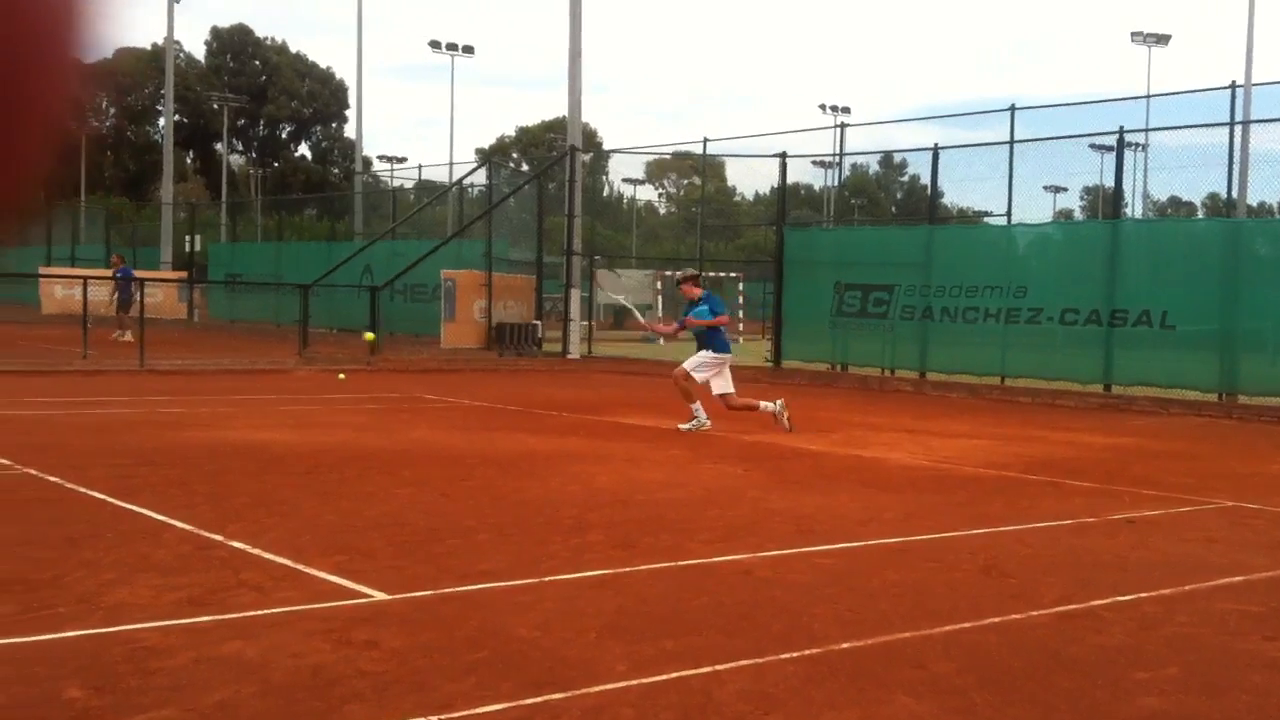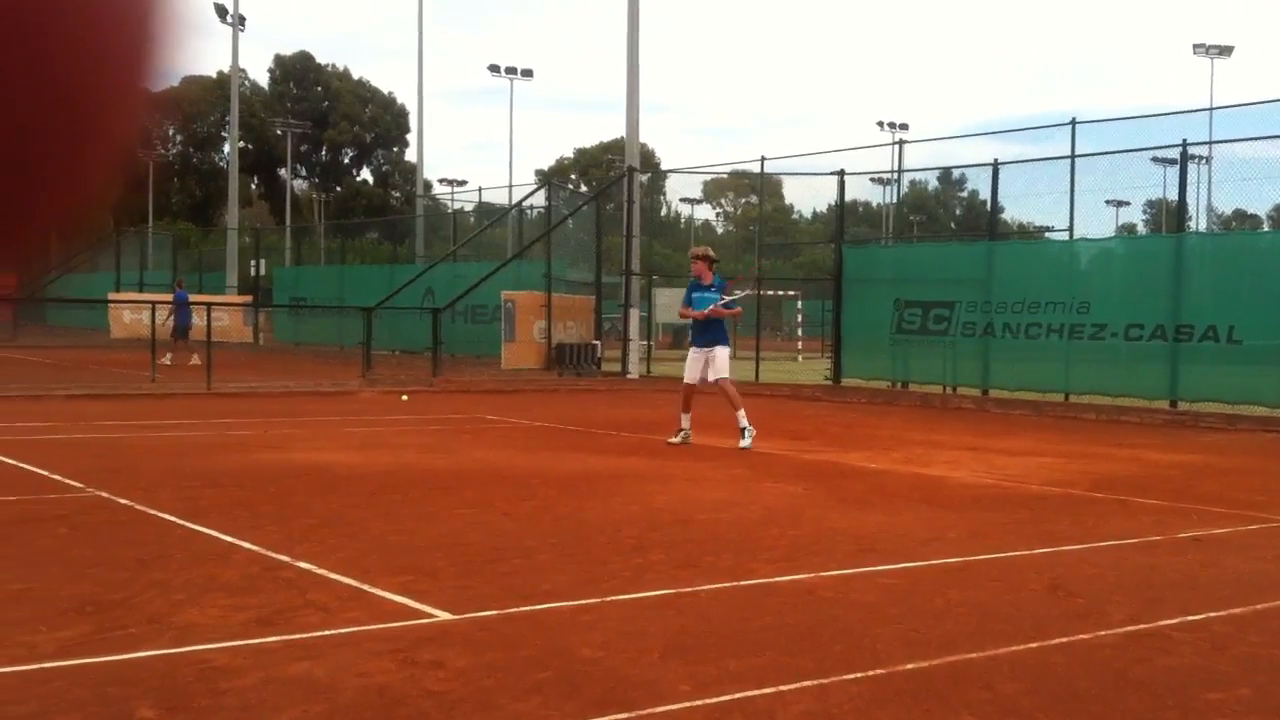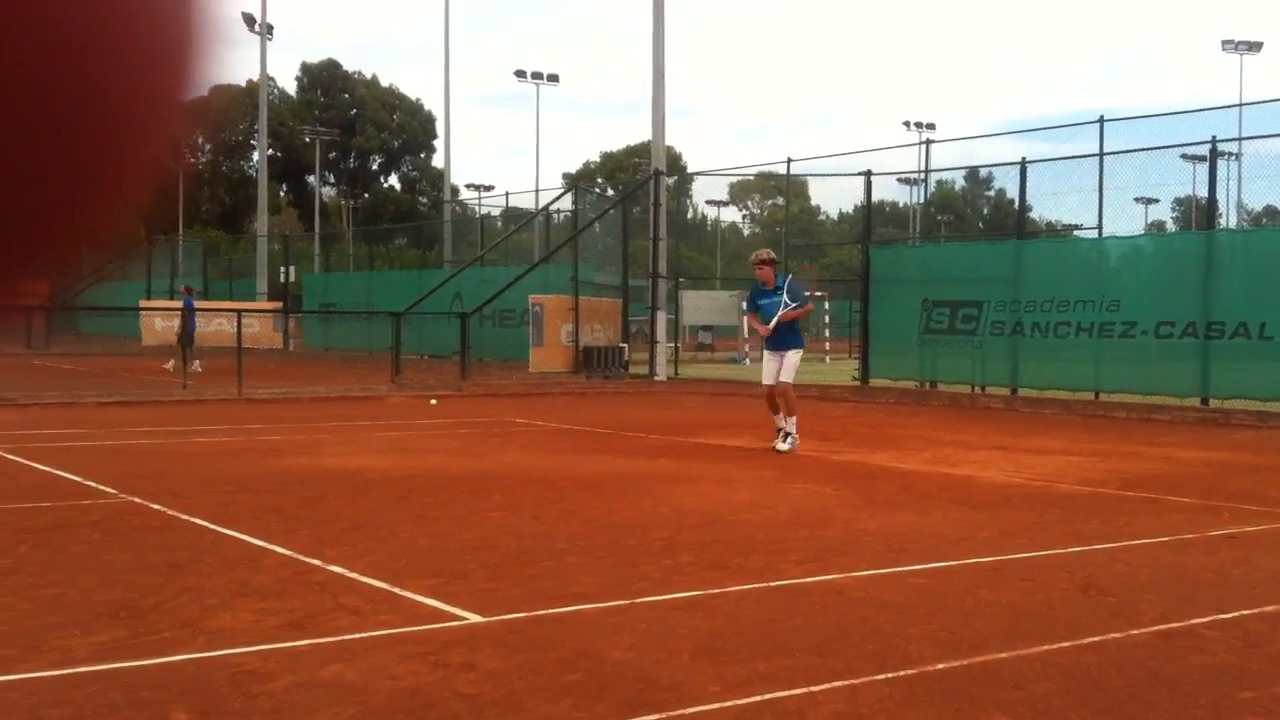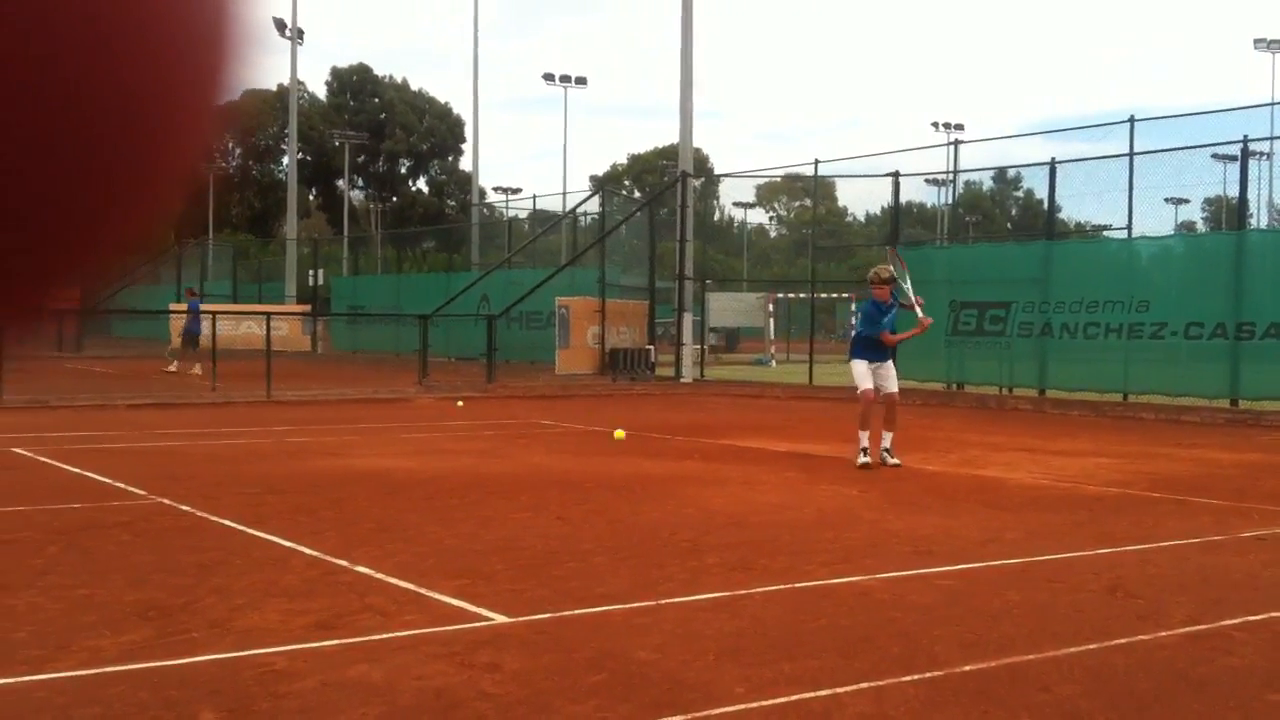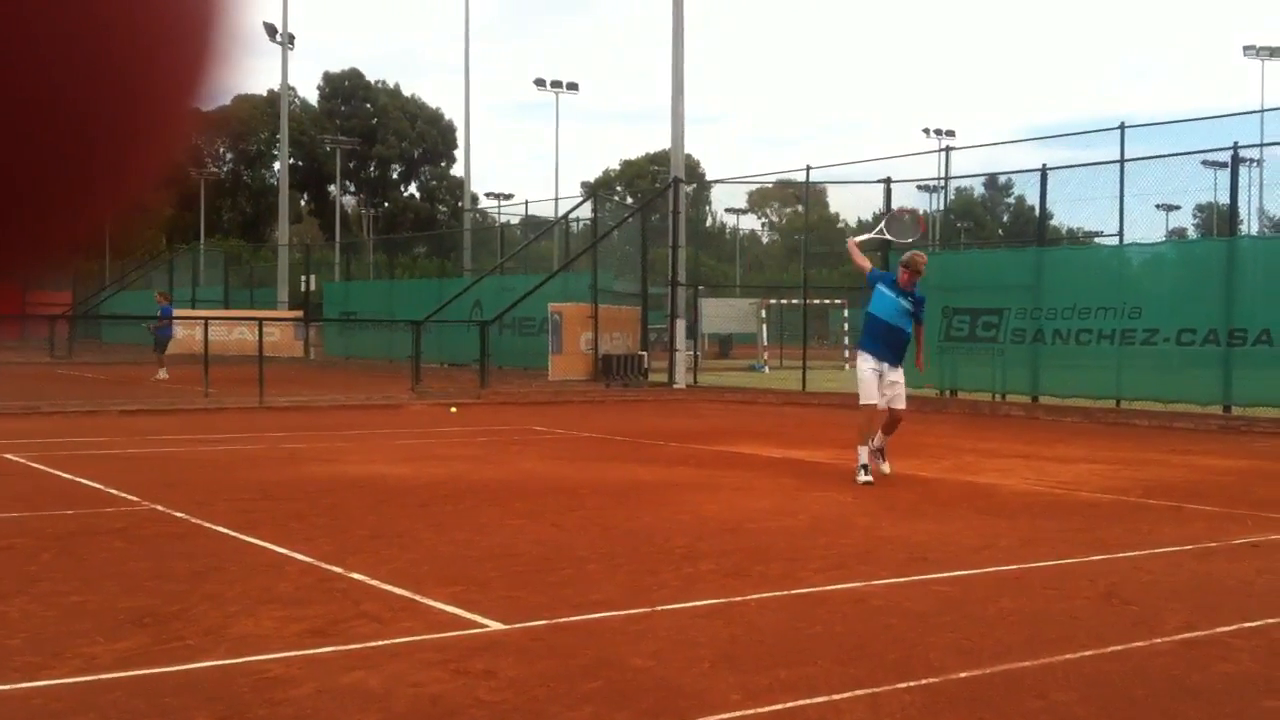
dt=0.7s
person 1, frame 1
left shoulder: (710, 298)
right shoulder: (690, 308)
left elbow: (725, 320)
right elbow: (671, 331)
left wrist: (699, 323)
right wrist: (653, 326)
left hip: (717, 352)
right hip: (711, 353)
left knee: (679, 375)
right knee: (731, 403)
left ankle: (701, 418)
right ankle: (775, 408)
person 1, frame 2
left shoulder: (721, 286)
right shoulder: (692, 286)
left elbow: (738, 310)
right elbow: (682, 311)
left wrist: (722, 312)
right wrist: (695, 314)
left hip: (718, 344)
right hip: (697, 345)
left knee: (724, 384)
right knee: (687, 388)
left ankle: (746, 428)
right ankle: (685, 431)
person 1, frame 3
right shoulder: (756, 291)
left elbow: (810, 307)
right elbow: (751, 317)
left wrist: (792, 314)
right wrist: (760, 328)
left hip: (791, 346)
right hip: (771, 348)
left knee: (784, 388)
right knee: (768, 391)
left ankle: (792, 434)
right ankle: (781, 429)
person 1, frame 4
left shoulder: (892, 297)
right shoulder: (870, 310)
right elbow: (889, 340)
left wrist: (913, 304)
right wrist: (918, 330)
left hip: (883, 358)
right hip: (861, 357)
left knee: (892, 399)
right knee: (867, 395)
left ankle: (885, 448)
right ankle: (864, 448)
person 1, frame 5
left shoulder: (917, 298)
right shoulder: (883, 279)
left elbow: (918, 325)
right elbow: (864, 264)
left wrist: (919, 354)
right wrist: (852, 246)
left hip: (893, 362)
right hip: (868, 355)
left knee: (897, 414)
right knee: (868, 408)
left ankle: (879, 446)
right ankle: (863, 463)
